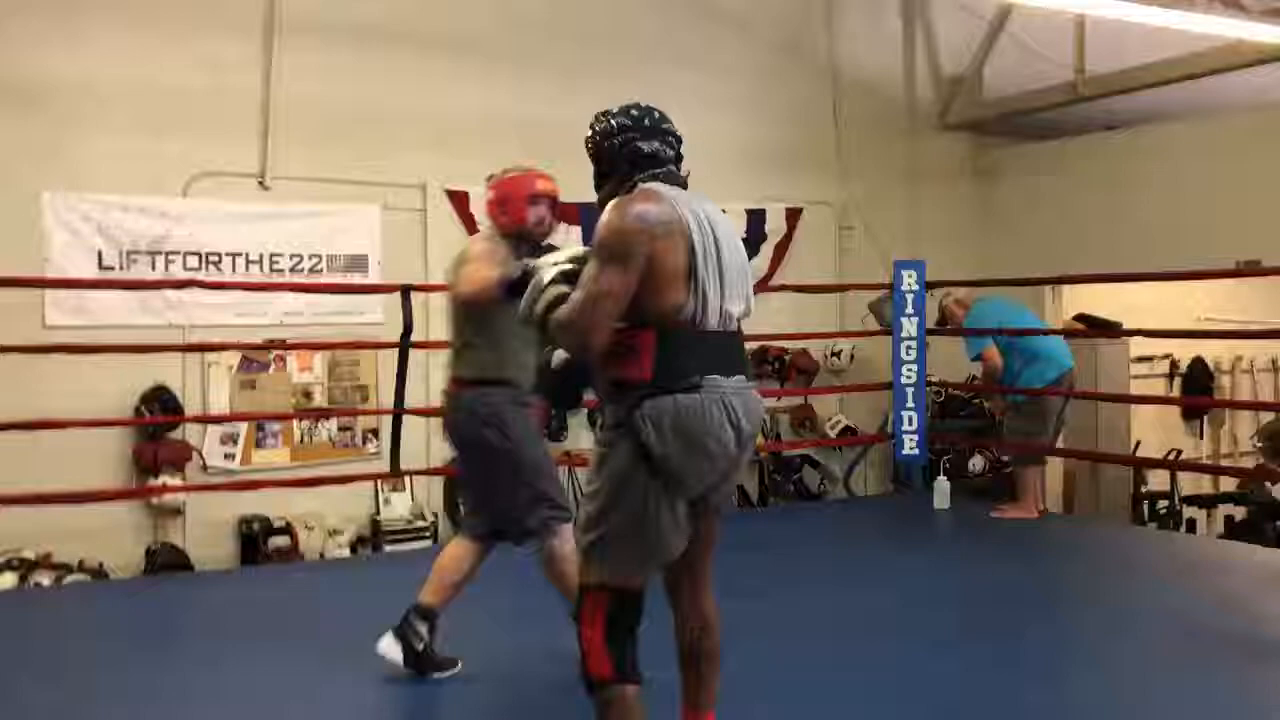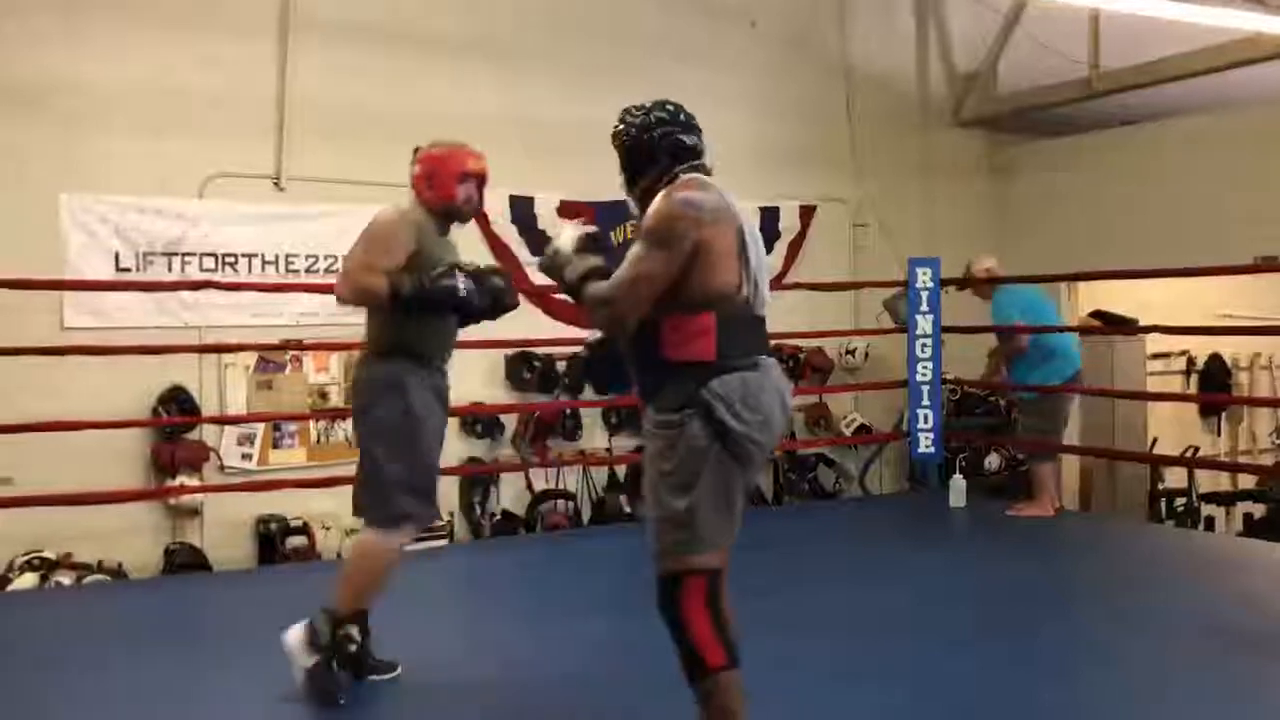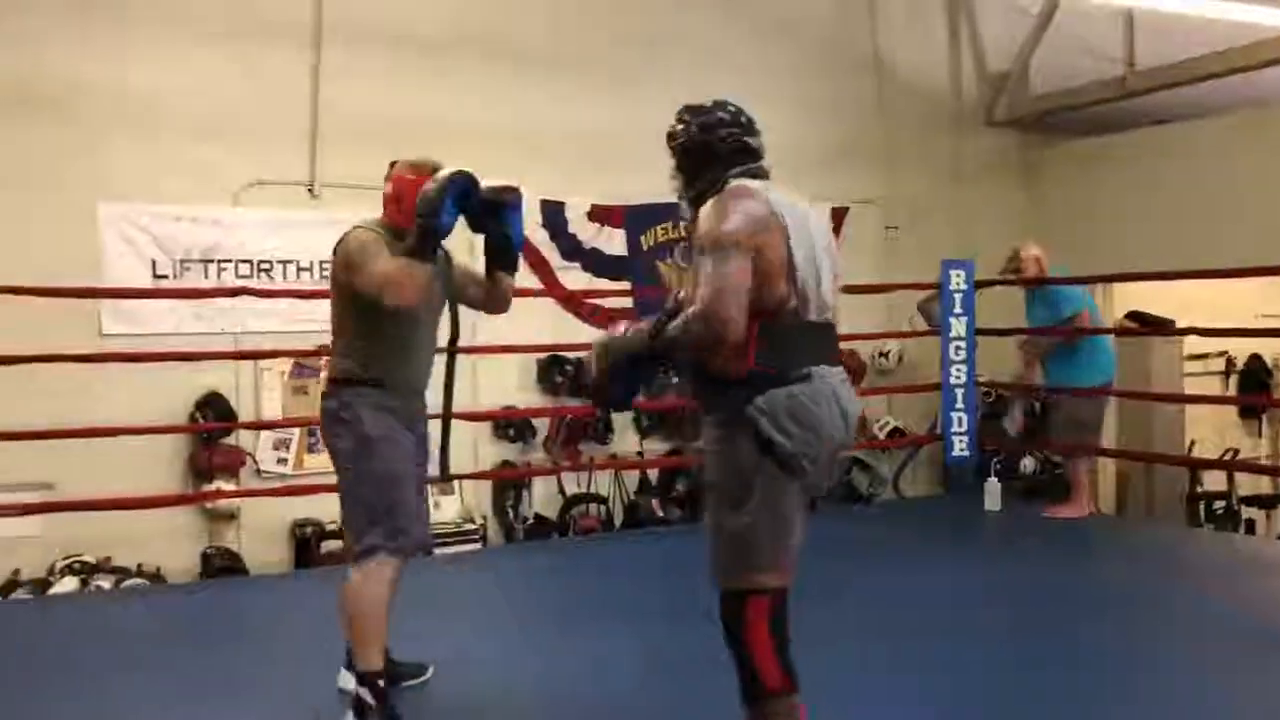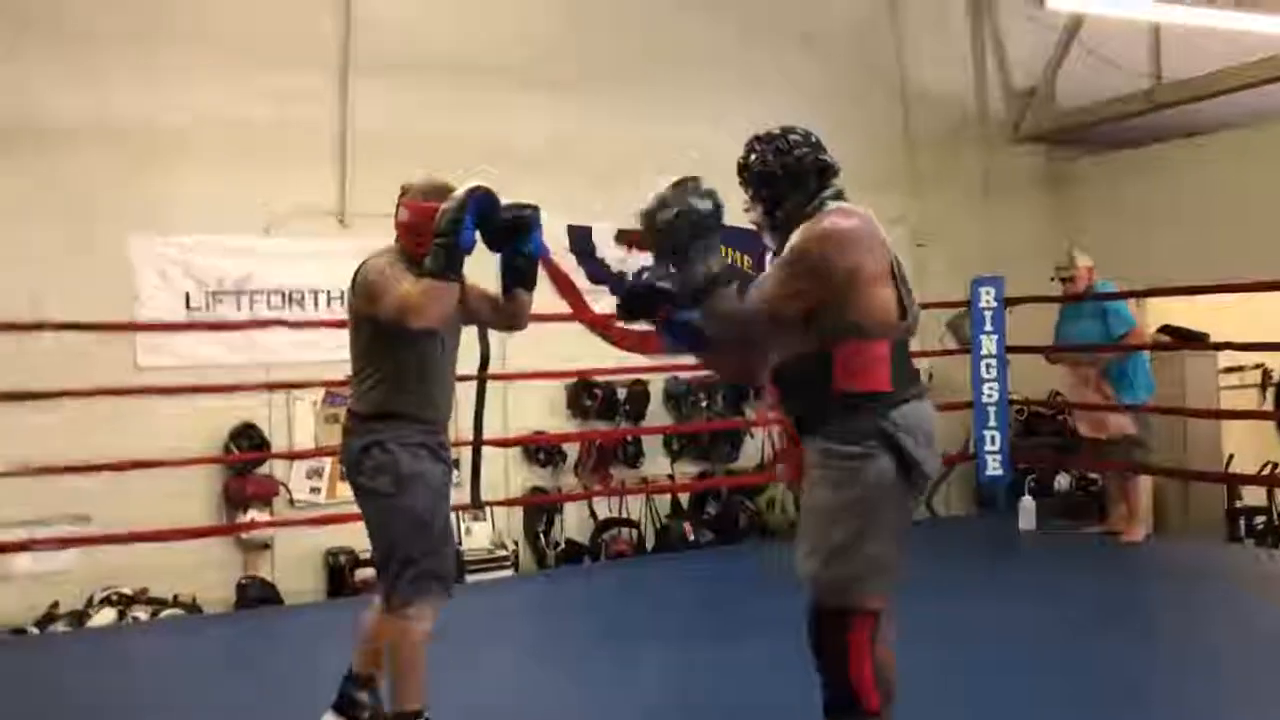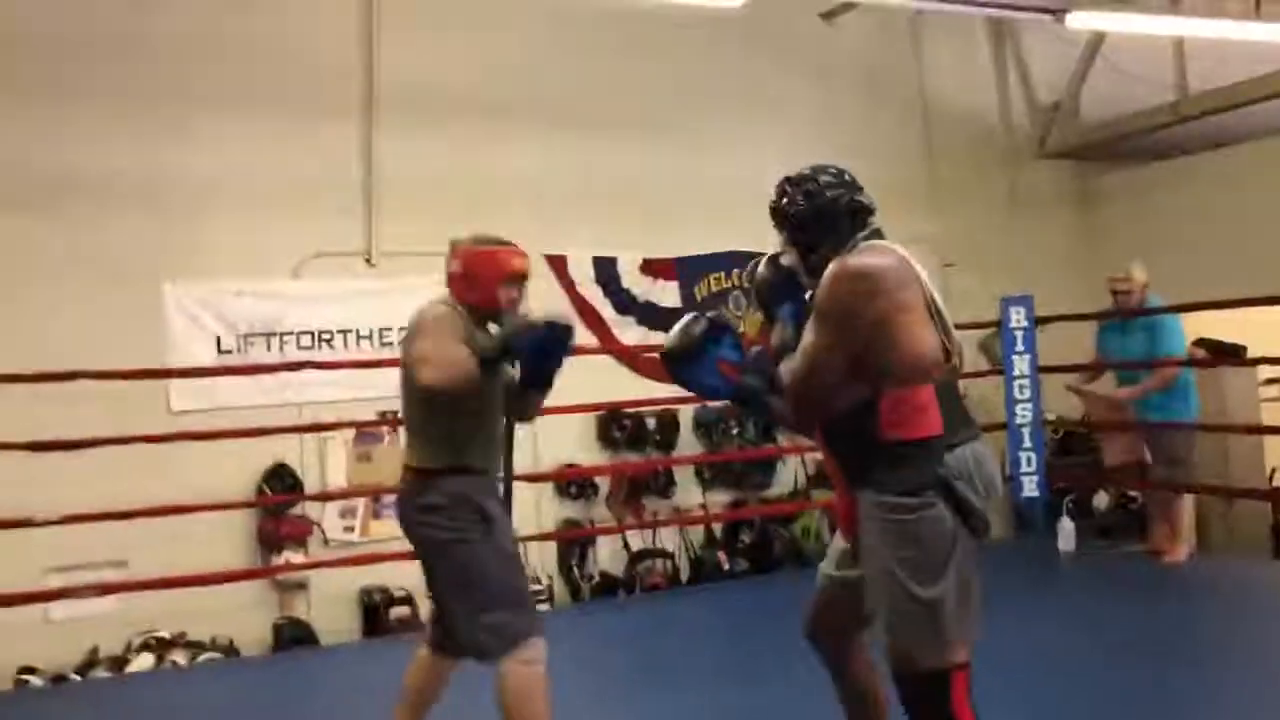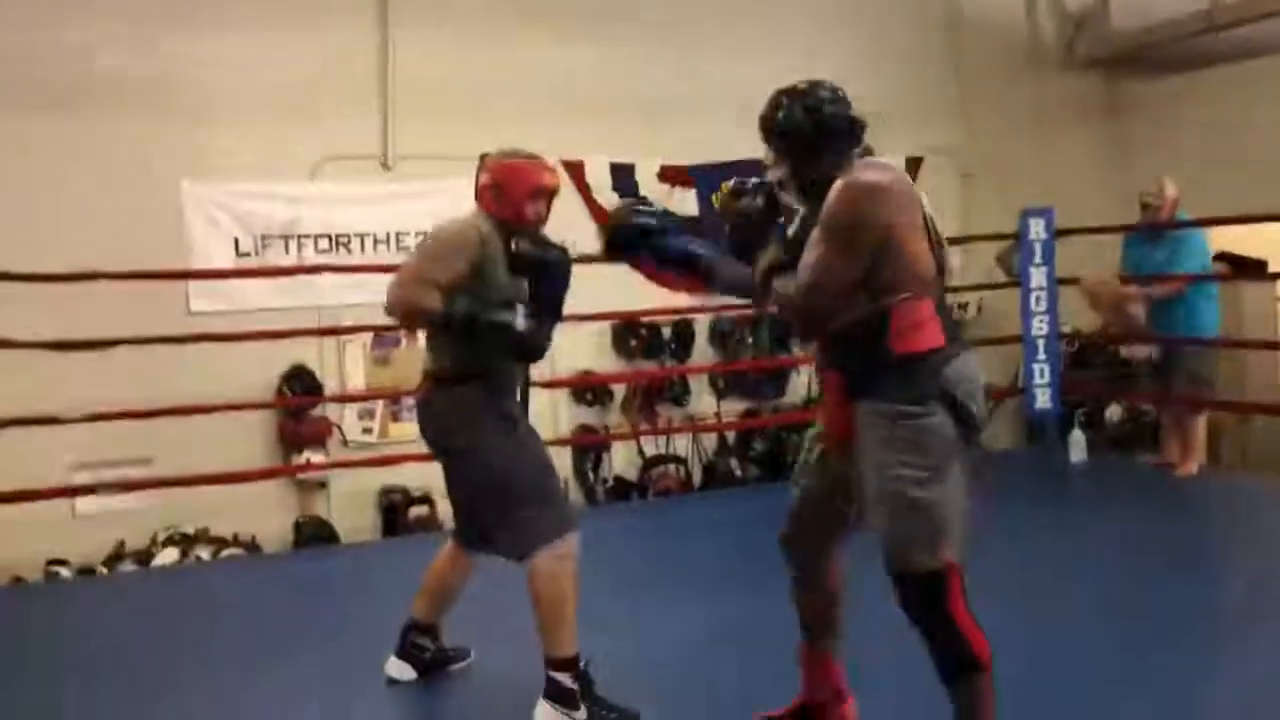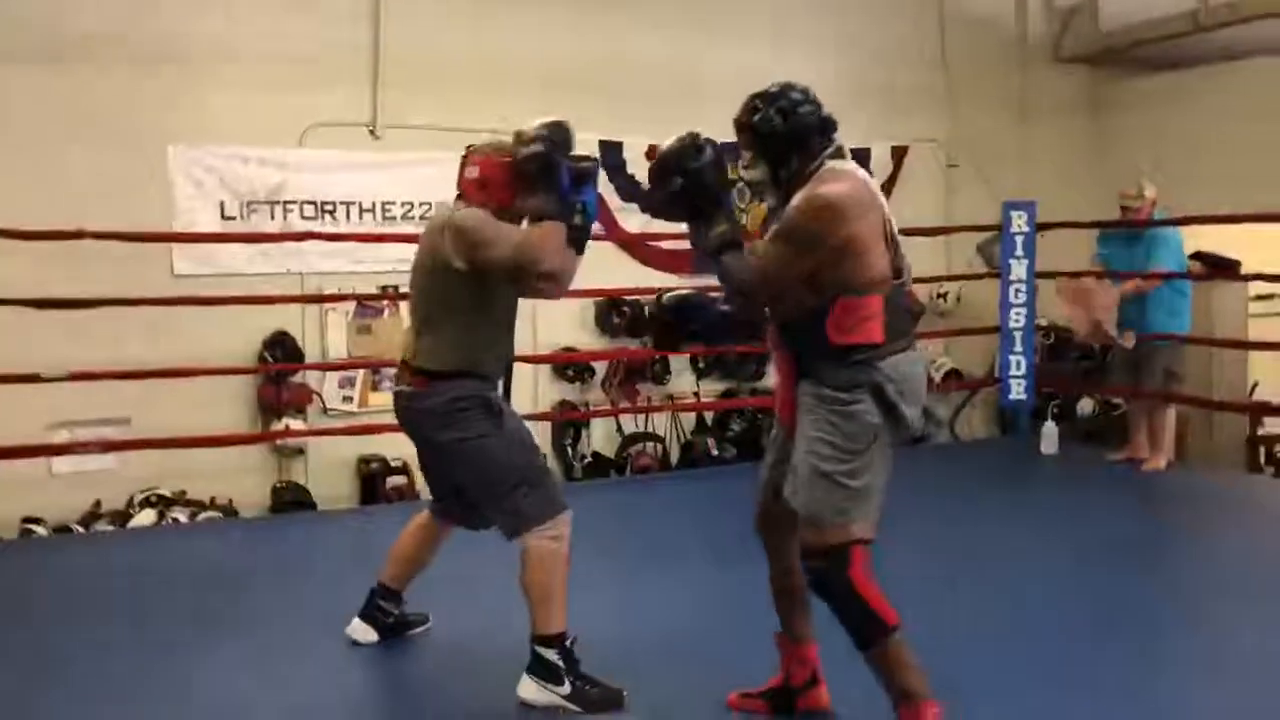
dt=0.4s
person 1, frame 1
left shoulder: (635, 212)
right shoulder: (710, 217)
left elbow: (588, 333)
left wrist: (549, 301)
left hip: (665, 419)
right hip: (728, 408)
left knee: (604, 607)
right knee: (691, 581)
person 1, frame 2
left shoulder: (681, 201)
right shoulder: (716, 206)
left elbow: (618, 310)
left wrist: (576, 268)
left hip: (707, 407)
right hip: (736, 396)
left knee: (687, 590)
right knee: (704, 581)
person 1, frame 3
left shoulder: (734, 209)
right shoulder: (793, 210)
left elbow: (720, 326)
left wrist: (643, 340)
right wrist: (684, 320)
left hip: (770, 416)
right hip: (813, 402)
left knee: (751, 608)
right knee: (769, 589)
person 1, frame 4
left shoulder: (830, 232)
right shoulder: (825, 237)
left elbow: (743, 333)
right elbow: (760, 356)
left wrist: (694, 260)
right wrist: (678, 314)
left hip: (868, 442)
right hip: (854, 440)
left knee: (839, 627)
right knee: (855, 617)
person 1, frame 5
left shoulder: (860, 273)
right shoulder: (873, 272)
left elbow: (801, 398)
right elbow: (821, 404)
left wrist: (782, 323)
right wrist: (735, 374)
left hip: (917, 489)
right hip: (895, 485)
right knee: (830, 628)
person 1, frame 6
left shoulder: (866, 189)
right shoulder: (839, 196)
left elbow: (804, 311)
right elbow: (764, 285)
left wrist: (769, 247)
right wrist: (674, 249)
left hip: (912, 400)
right hip: (867, 398)
left knee: (925, 580)
right knee: (805, 541)
person 1, frame 7
left shoulder: (826, 198)
right shoulder: (820, 192)
left elbow: (753, 287)
right elbow: (790, 299)
left wrist: (706, 214)
left hip: (857, 390)
right hip: (827, 386)
left knee: (833, 560)
right knee: (776, 525)
person 2, frame 1
left shoulder: (513, 260)
right shoulder: (484, 252)
left elbow: (519, 333)
right elbow: (469, 291)
right wrist: (528, 276)
left hip: (494, 403)
right hip: (491, 404)
left knee: (484, 526)
right knee: (550, 515)
left ankle: (410, 636)
person 2, frame 2
left shoulder: (443, 240)
right shoulder: (397, 225)
right elbow: (350, 284)
left wrist: (469, 299)
right wrist: (430, 291)
left hip: (421, 383)
right hip: (394, 381)
left knee: (395, 516)
right knee: (396, 515)
left ankle: (346, 634)
right ankle: (318, 634)
person 2, frame 3
left shoulder: (431, 257)
right shoulder: (362, 243)
left elbow: (495, 299)
right elbow: (399, 293)
left wrist: (502, 239)
right wrist: (431, 228)
left hip: (406, 409)
right hip: (362, 407)
left knee: (395, 542)
right knee: (379, 543)
left ankle: (368, 659)
person 2, frame 4
left shoulder: (445, 280)
right shoulder: (381, 271)
left elbow: (512, 318)
right elbow: (423, 315)
left wrist: (520, 257)
right wrist: (450, 248)
left hip: (422, 445)
right hip: (387, 445)
left knee: (408, 586)
right knee: (422, 589)
person 2, frame 5
left shoulder: (478, 331)
right shoulder: (439, 319)
left elbow: (515, 406)
right elbow: (433, 374)
left wrist: (534, 361)
right wrist: (497, 349)
left hip: (459, 495)
right hip: (452, 498)
left knee: (450, 635)
right knee: (521, 640)
person 2, frame 6
left shoulder: (506, 250)
right shoulder: (465, 236)
left elbow: (531, 325)
right elbow: (403, 299)
left wrist: (547, 284)
right wrist: (481, 318)
left hip: (469, 403)
right hip: (470, 406)
left knee: (474, 534)
right knee: (554, 536)
left ankle: (416, 646)
person 2, frame 7
left shoulder: (486, 233)
right shoulder: (464, 225)
left elbow: (551, 283)
right elbow: (545, 264)
left wrist: (576, 211)
right wrist: (546, 190)
left hip: (430, 394)
right hip: (456, 400)
left knee: (448, 509)
right knee: (549, 518)
left ankle: (379, 612)
right ankle: (550, 670)
person 3, frame 1
left shoulder: (973, 321)
right shoulder: (993, 304)
left elbow: (994, 363)
left wrist: (994, 395)
left hip: (1039, 376)
right hip: (1060, 367)
left knee: (1024, 443)
right knee: (1035, 443)
left ankle: (1027, 506)
right ankle: (1035, 500)
person 3, frame 2
left shoulder: (1003, 298)
right shoulder: (1020, 290)
left elbow: (1018, 341)
left wrist: (995, 357)
right wrist: (999, 359)
left hip: (1047, 373)
right hip: (1063, 367)
left knee: (1037, 440)
right knee: (1046, 438)
left ankle: (1043, 503)
right ankle: (1050, 497)
person 3, frame 3
left shoulder: (1060, 288)
right shoulder: (1035, 293)
left elbow: (1085, 323)
right elbow: (1041, 337)
left wrist: (1044, 344)
right wrist: (1030, 348)
left hip: (1086, 373)
right hip: (1063, 376)
left knee: (1073, 437)
right knee: (1066, 438)
left ankle: (1080, 502)
right ankle: (1080, 499)
person 3, frame 4
left shoulder: (1109, 301)
right shoulder: (1067, 309)
left elbow: (1138, 338)
right elbow: (1061, 348)
left wrist: (1098, 362)
right wrist: (1056, 355)
left hip: (1126, 390)
right hip: (1093, 392)
left knee: (1126, 458)
right knee: (1105, 457)
left ankle: (1137, 521)
right ankle: (1116, 518)
person 3, frame 5
left shoulder: (1162, 320)
right shoulder: (1111, 322)
left elbow: (1172, 368)
right elbow: (1102, 361)
left wrist: (1133, 392)
right wrist: (1082, 382)
left hip: (1169, 411)
right hip: (1137, 412)
left knee: (1170, 478)
right knee: (1147, 476)
left ankle: (1180, 542)
right ankle: (1158, 537)
person 3, frame 6
left shoulder: (1189, 235)
right shoulder: (1136, 236)
left elbow: (1176, 284)
right elbow: (1128, 279)
left wrist: (1136, 295)
right wrist: (1113, 296)
left hip: (1192, 327)
right hip: (1159, 326)
left knee: (1189, 394)
right knee: (1163, 392)
left ankle: (1193, 457)
right ankle: (1170, 450)
person 3, frame 7
left shoulder: (1165, 235)
right shoulder: (1111, 234)
left elbow: (1154, 278)
right elbow: (1098, 269)
left wrist: (1120, 290)
left hip: (1164, 327)
right hip: (1129, 325)
left knee: (1159, 391)
right knee: (1132, 389)
left ankle: (1161, 452)
right ankle: (1138, 447)
